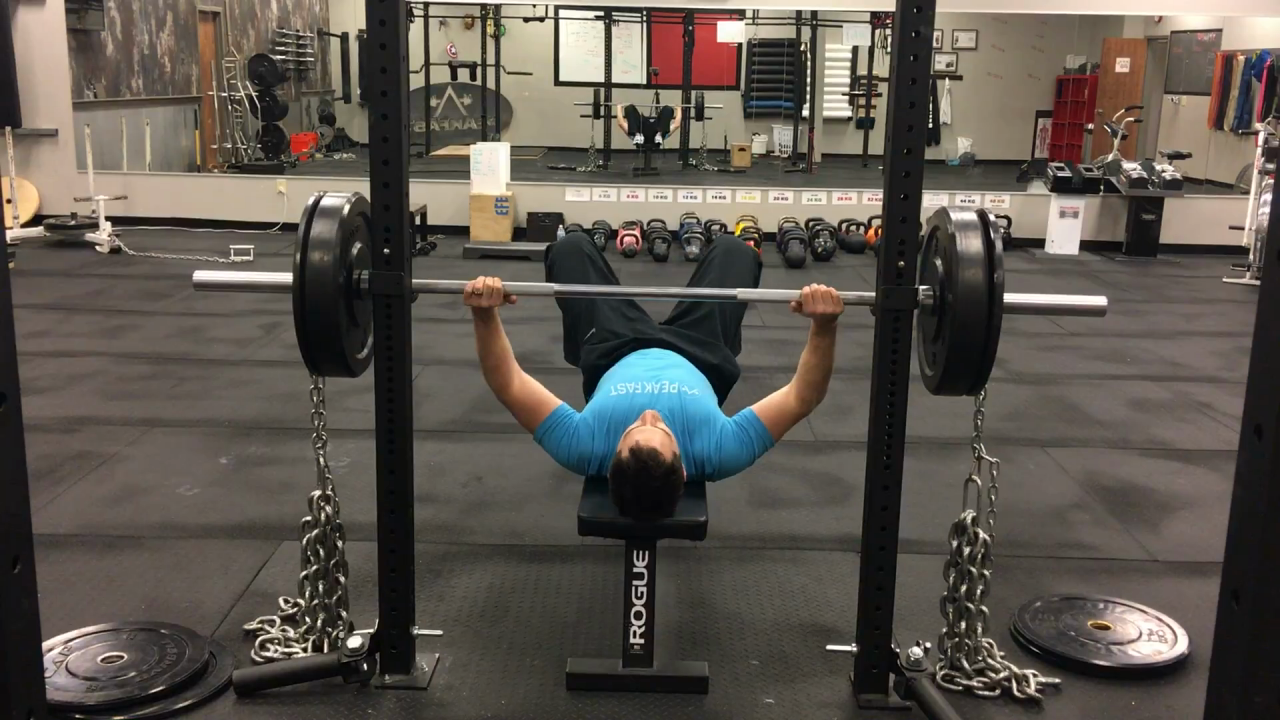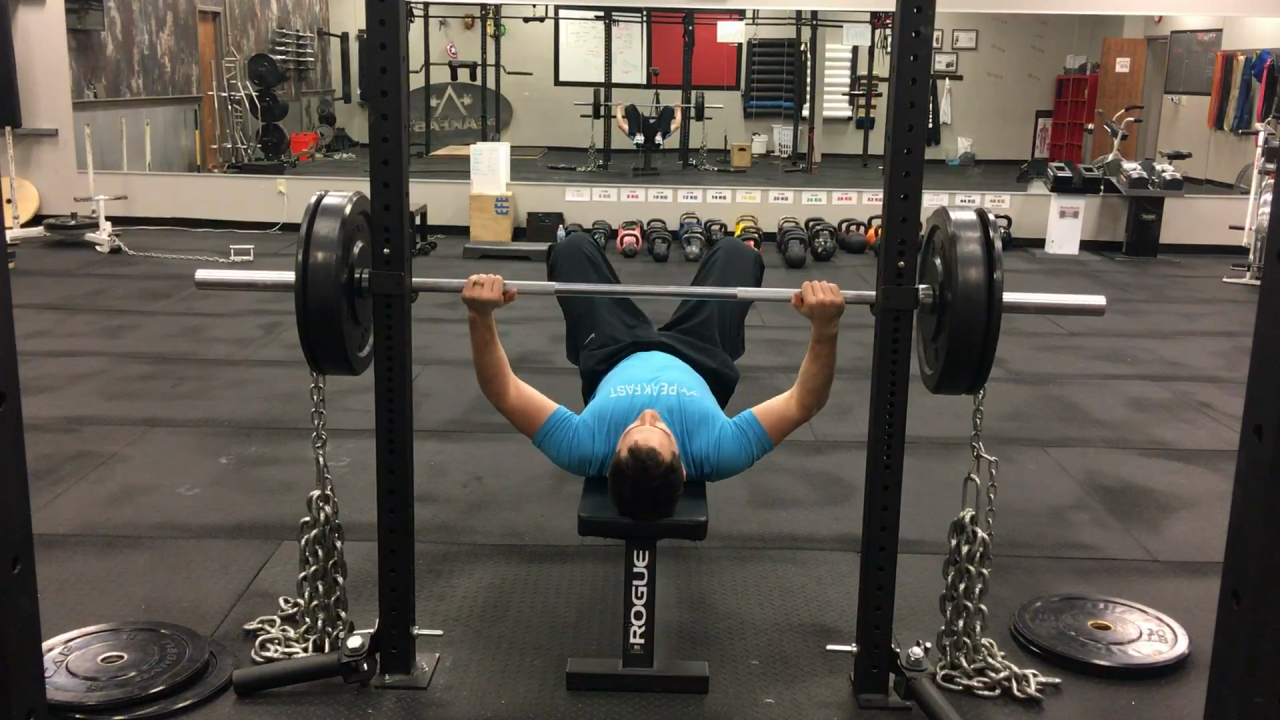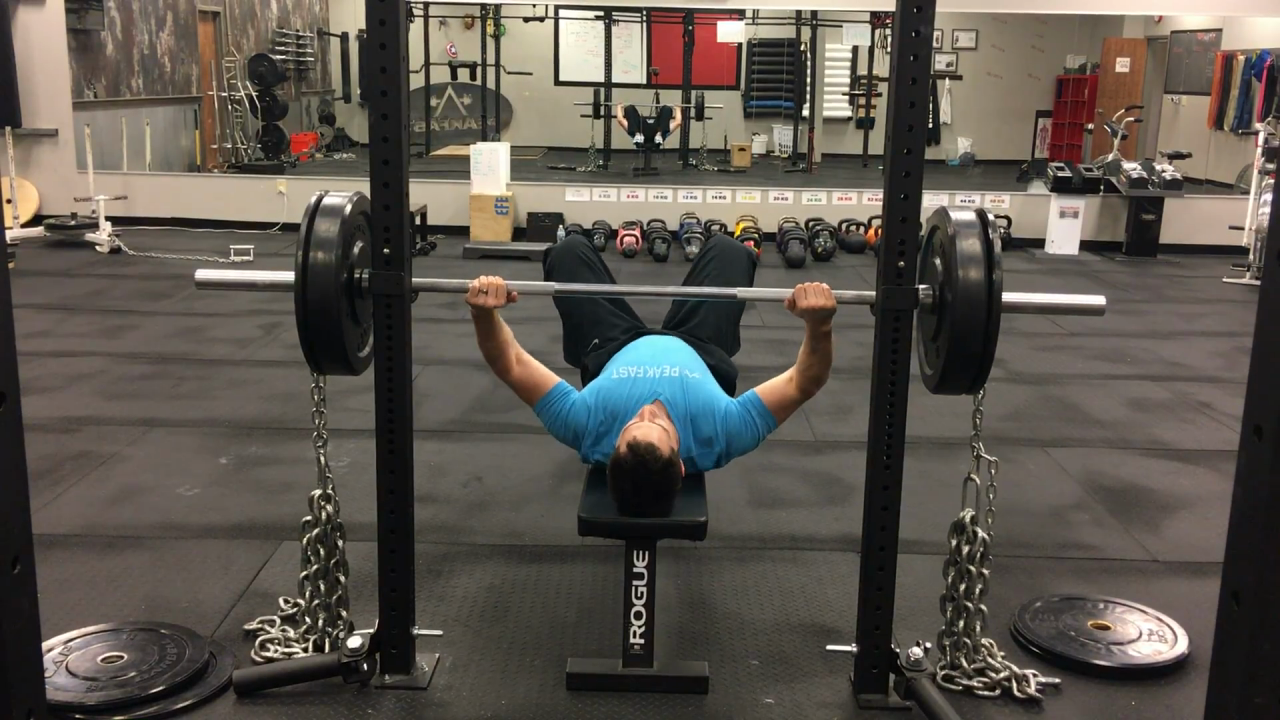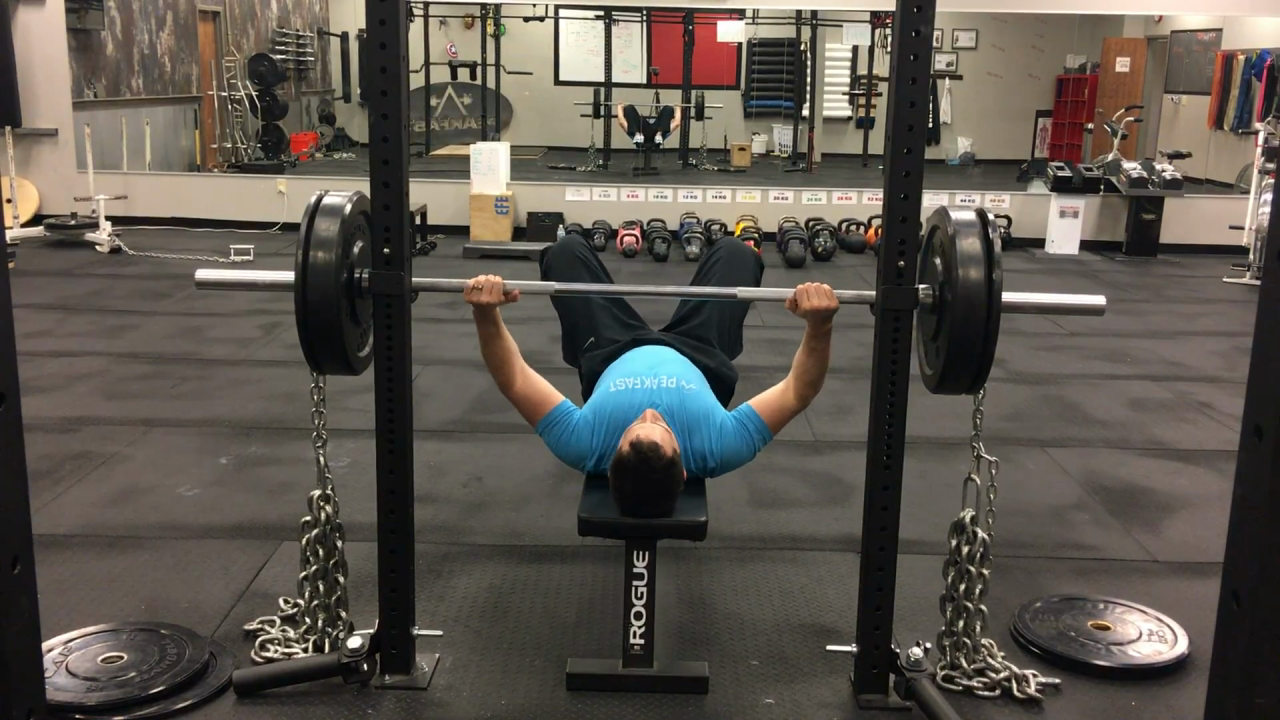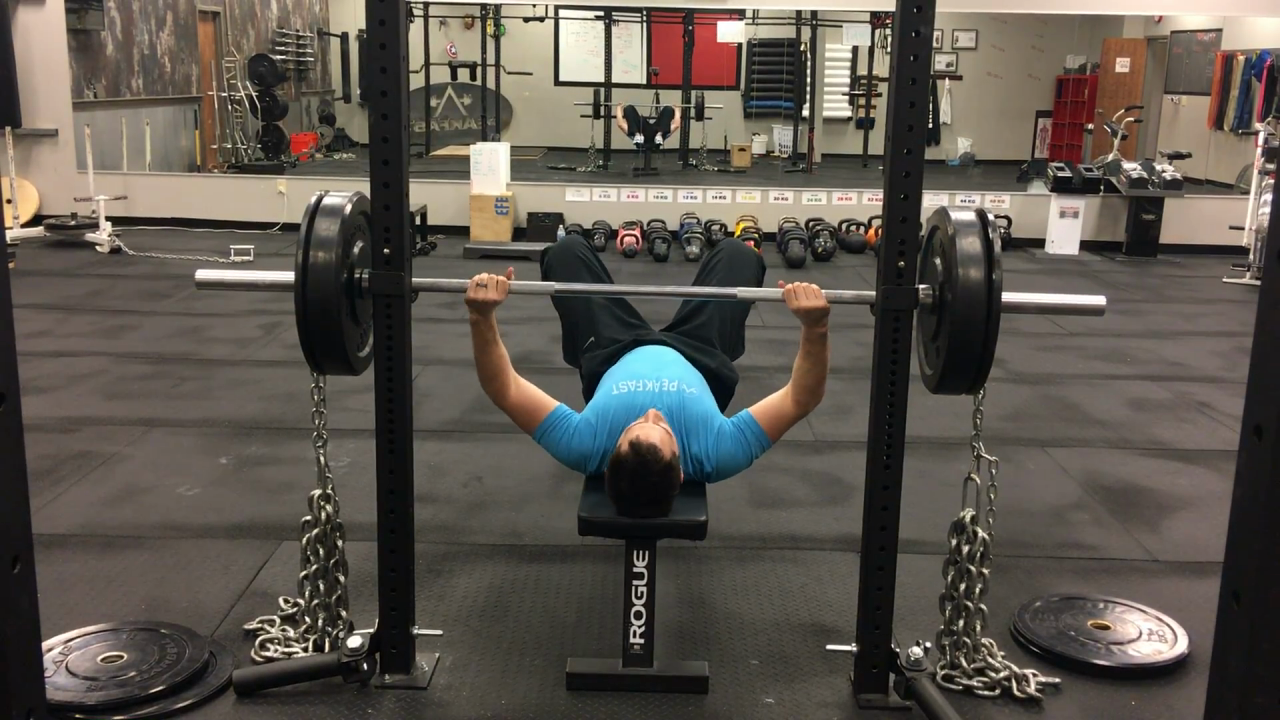
dt=0.5s
person 1, frame 1
left shoulder: (585, 448)
right shoulder: (715, 451)
left elbow: (508, 385)
right elbow: (803, 397)
left wrist: (485, 316)
right wrist: (823, 325)
left hip: (614, 358)
right hip: (697, 361)
left knee: (571, 247)
right knee: (733, 251)
person 1, frame 2
left shoulder: (586, 450)
right shoulder: (715, 453)
left elbow: (504, 392)
right elbow: (804, 401)
left wrist: (481, 316)
right wrist: (825, 326)
left hip: (614, 361)
right hip: (697, 363)
left knee: (573, 246)
right knee: (736, 252)
person 1, frame 3
left shoulder: (587, 428)
right shoulder: (718, 435)
left elbow: (510, 364)
right elbow: (804, 382)
left wrist: (483, 314)
right wrist: (819, 324)
left hip: (613, 352)
right hip: (697, 352)
left knee: (570, 250)
right knee: (728, 250)
person 1, frame 4
left shoulder: (586, 446)
right shoulder: (716, 448)
left elbow: (513, 379)
right elbow: (798, 392)
left wrist: (486, 313)
right wrist: (819, 325)
left hip: (613, 359)
right hip: (696, 363)
left knee: (568, 250)
right knee: (735, 252)
person 1, frame 5
left shoulder: (584, 447)
right shoulder: (714, 454)
left elbow: (503, 389)
right elbow: (801, 399)
left wrist: (482, 316)
right wrist: (814, 326)
left hip: (614, 360)
right hip: (698, 364)
left knee: (568, 250)
right knee: (737, 252)
